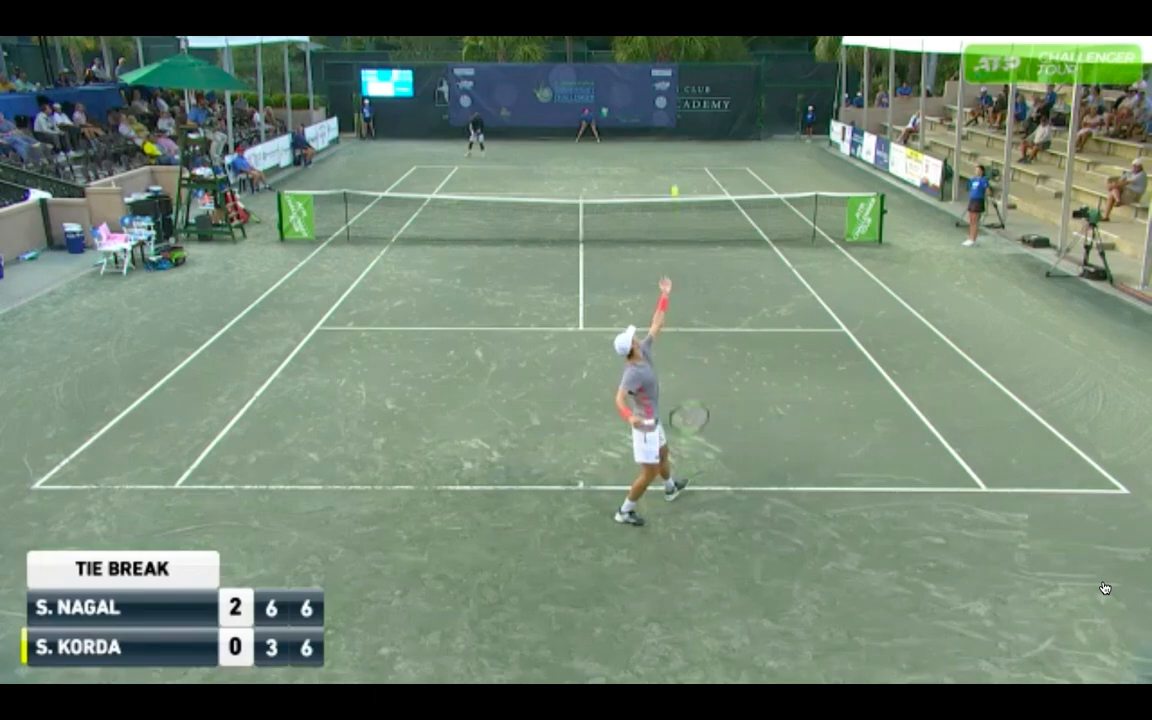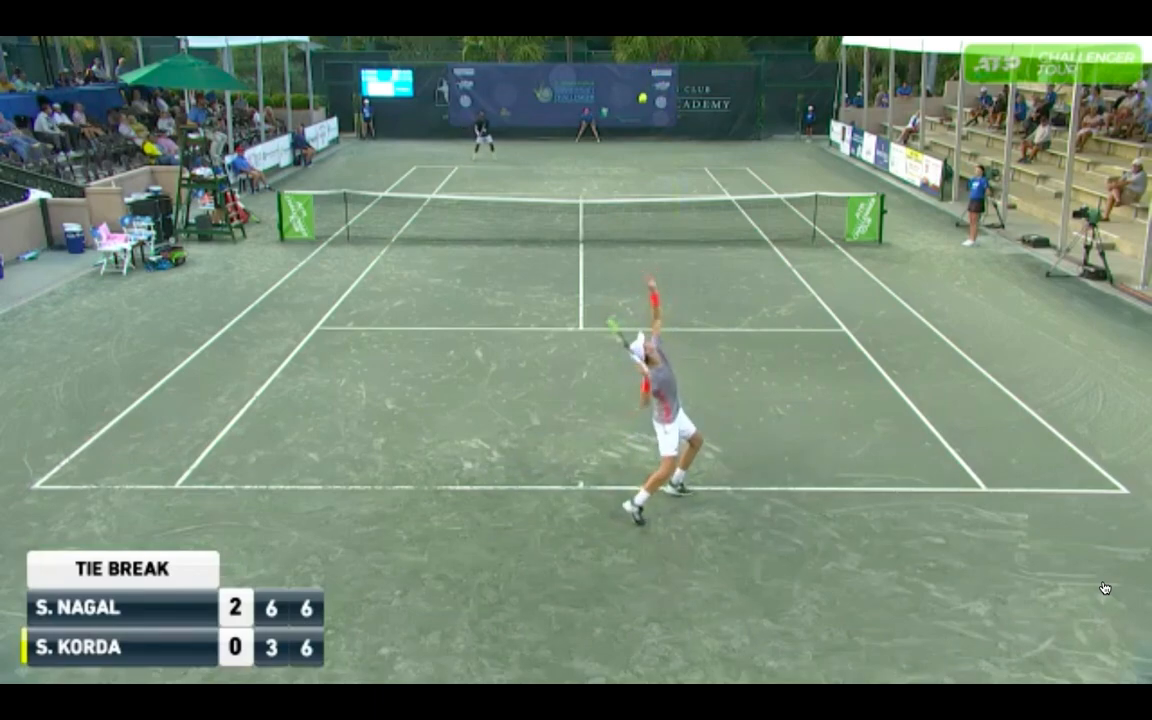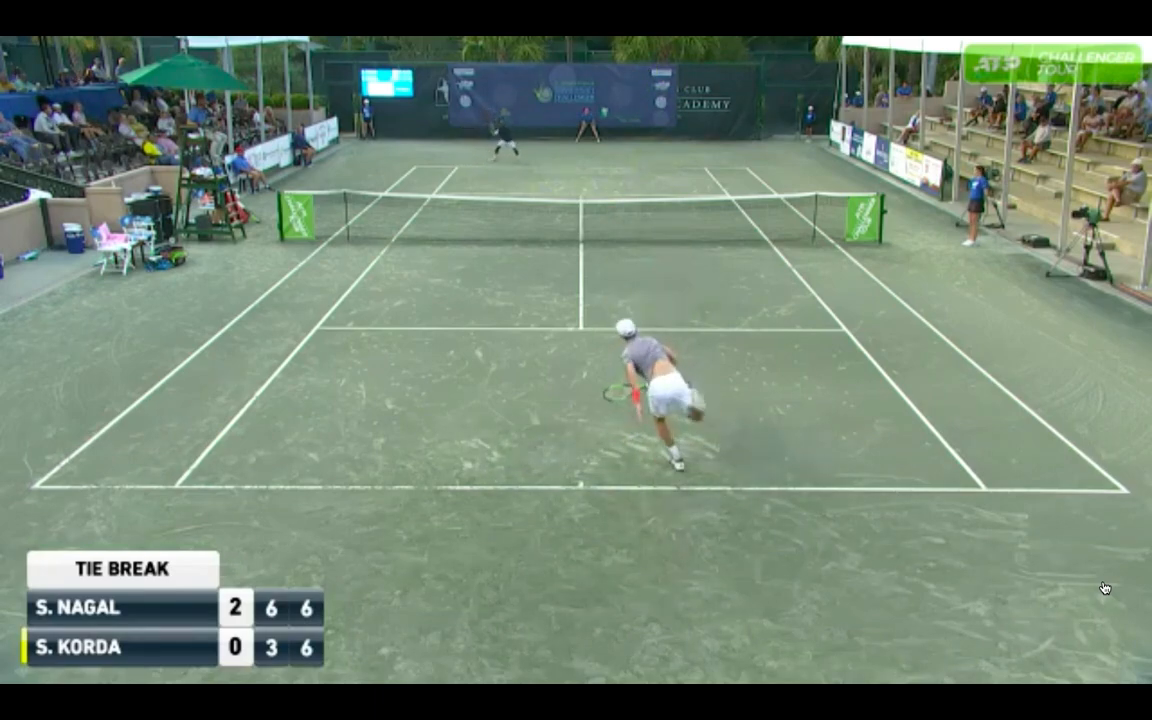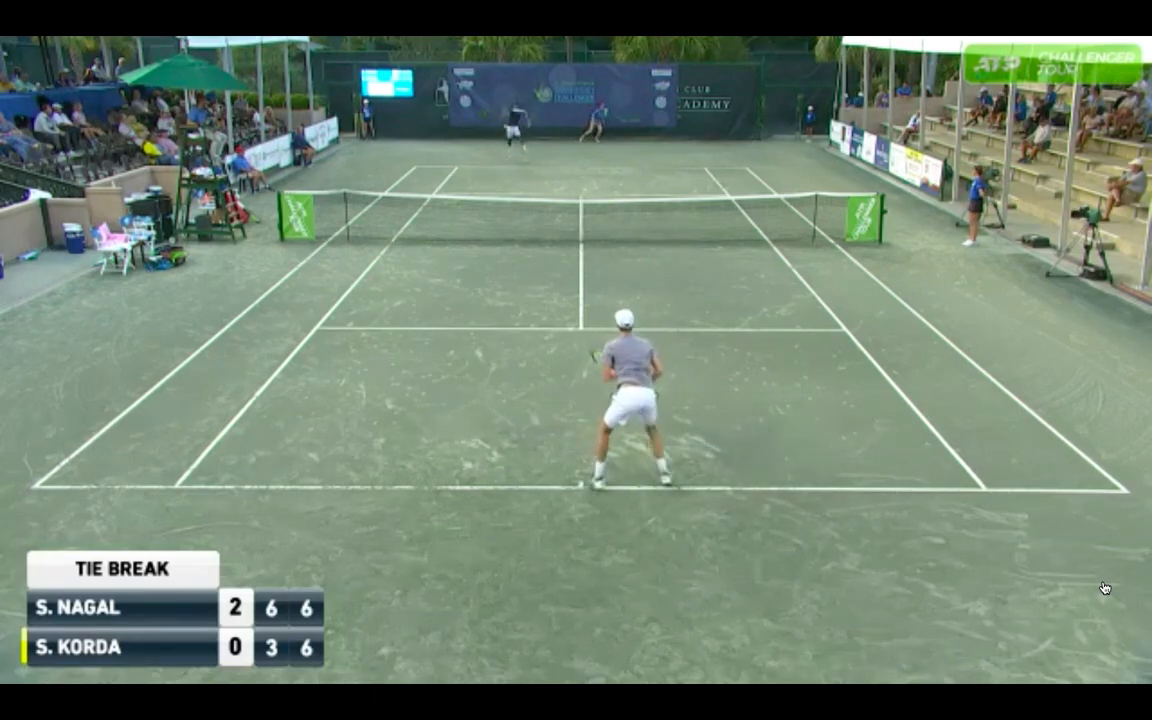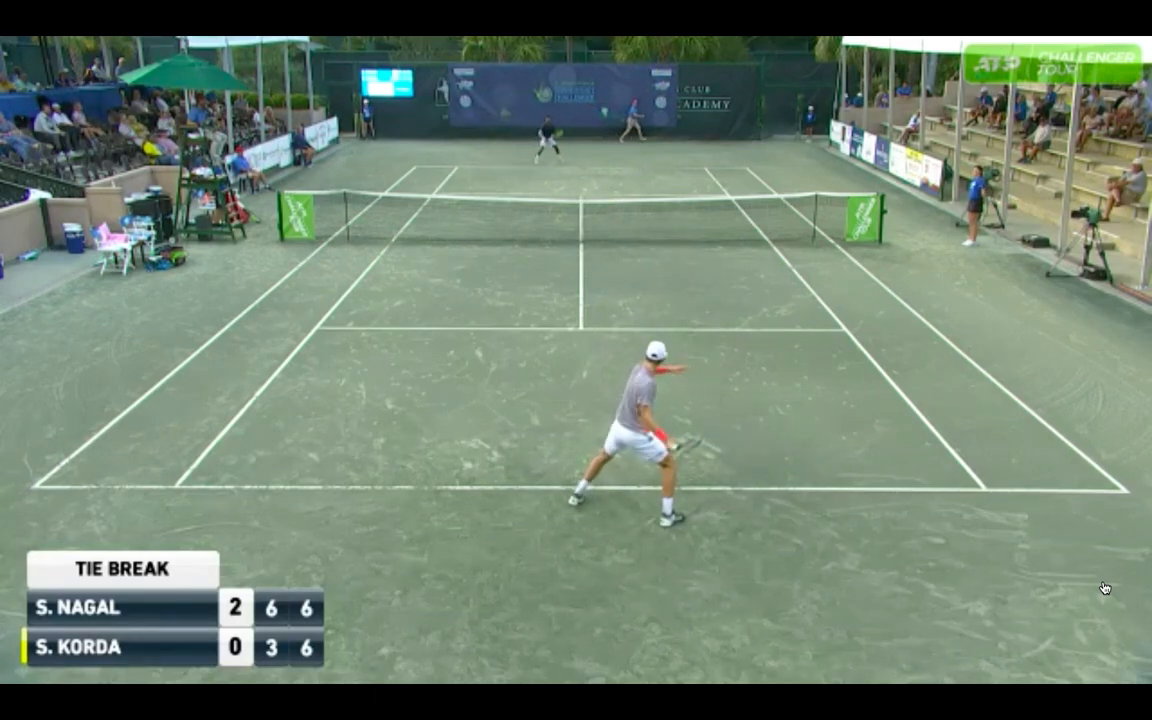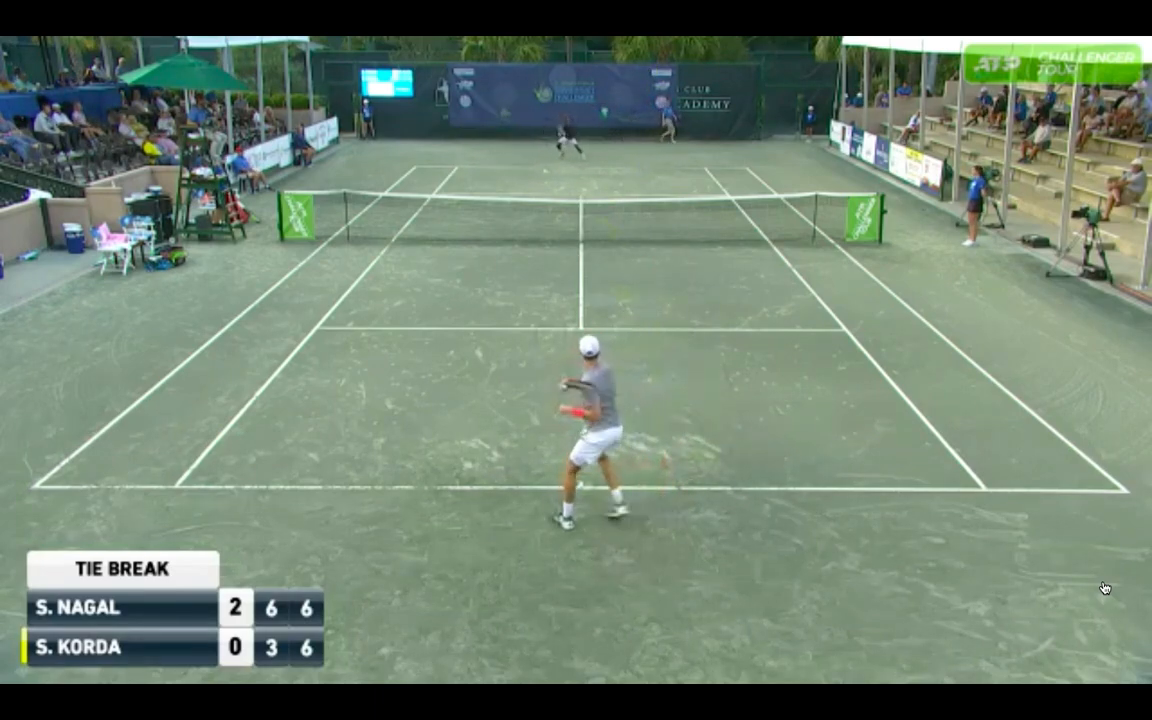
dt=0.7s
person 1, frame 1
left shoulder: (643, 352)
right shoulder: (632, 373)
left elbow: (656, 325)
right elbow: (619, 400)
left wrist: (664, 296)
right wrist: (630, 418)
left hip: (653, 420)
right hip: (645, 426)
left knee: (663, 453)
right knee: (649, 473)
left ankle: (671, 488)
right ankle: (625, 512)
person 1, frame 2
left shoulder: (656, 348)
right shoulder: (652, 375)
left elbow: (657, 320)
right elbow: (644, 401)
left wrist: (653, 292)
right wrist: (645, 377)
left hip: (676, 414)
right hip: (666, 422)
left knee: (696, 442)
right knee: (666, 468)
left ankle: (675, 484)
right ankle: (635, 503)
person 1, frame 3
left shoulder: (627, 353)
right shoulder: (650, 340)
left elbow: (632, 376)
right elbow: (673, 358)
left wrist: (636, 402)
left hip: (658, 387)
right hip: (676, 381)
left knee: (659, 420)
right knee: (697, 416)
left ankle: (677, 458)
right ankle: (692, 400)
person 1, frame 4
left shoulder: (611, 346)
right shoulder: (646, 344)
left elbow: (606, 377)
right elbow: (659, 371)
left hip: (627, 395)
right hip: (648, 395)
left knee: (604, 430)
right knee: (652, 430)
left ankle: (598, 477)
right ankle: (664, 473)
person 1, frame 5
left shoulder: (638, 368)
right shoulder: (649, 384)
right elbow: (645, 417)
left wrist: (669, 369)
right wrist: (664, 438)
left hip: (619, 428)
right hip: (637, 435)
left knee: (604, 456)
right knee: (669, 465)
left ankle: (578, 493)
right ankle: (667, 515)
person 1, frame 6
left shoulder: (590, 380)
right shoulder: (604, 367)
left elbow: (595, 415)
left wrist: (570, 410)
right wrist: (570, 382)
left hip: (599, 434)
right hip: (616, 429)
left knee: (570, 471)
right knee: (602, 457)
left ankle: (567, 518)
right ankle: (619, 504)
